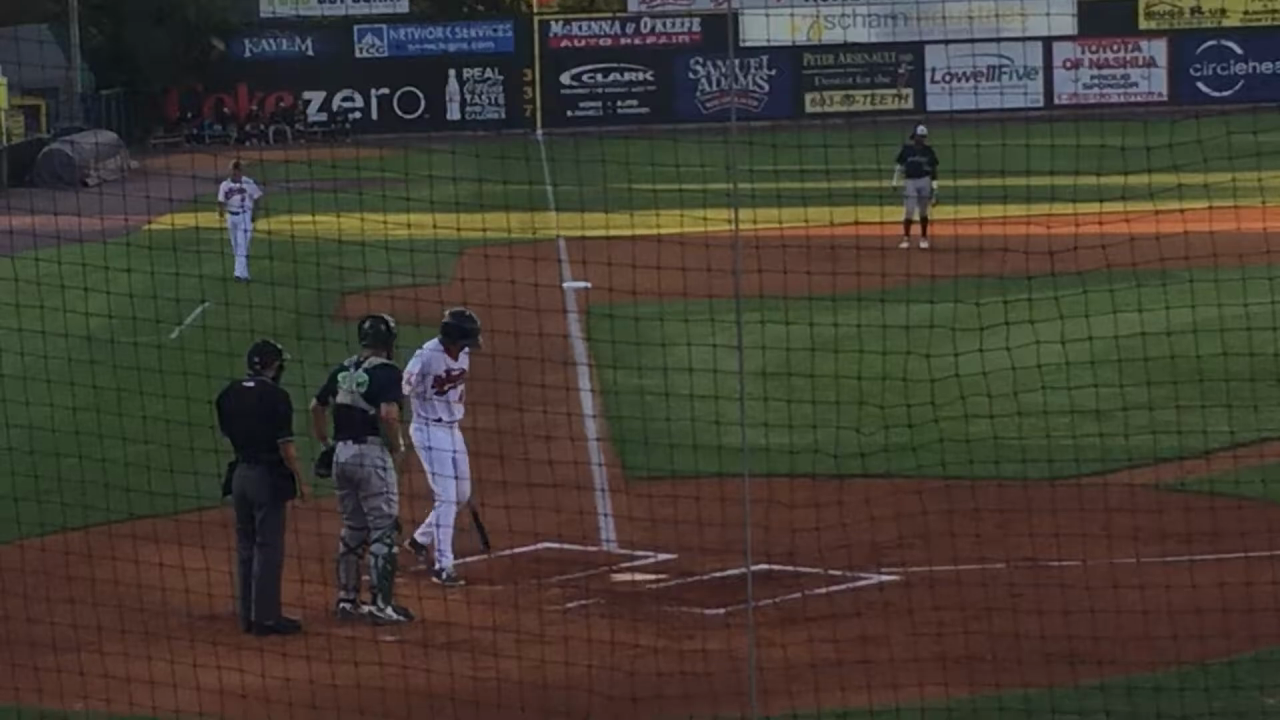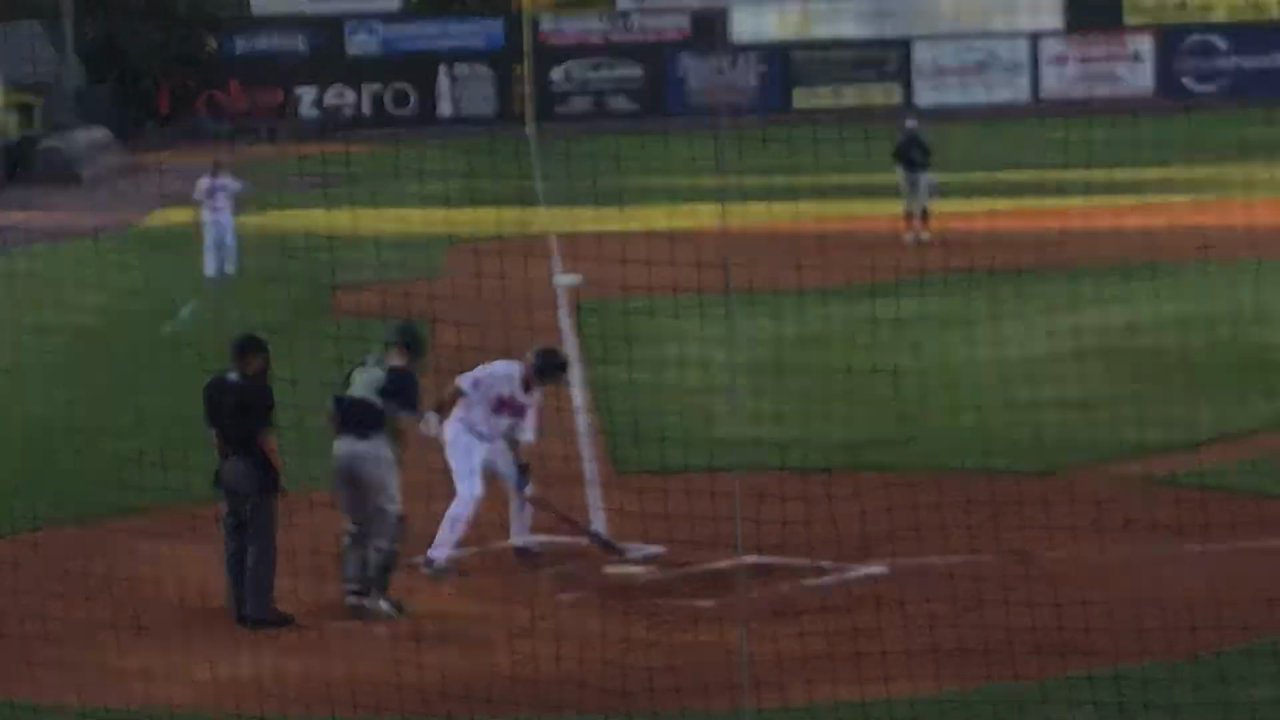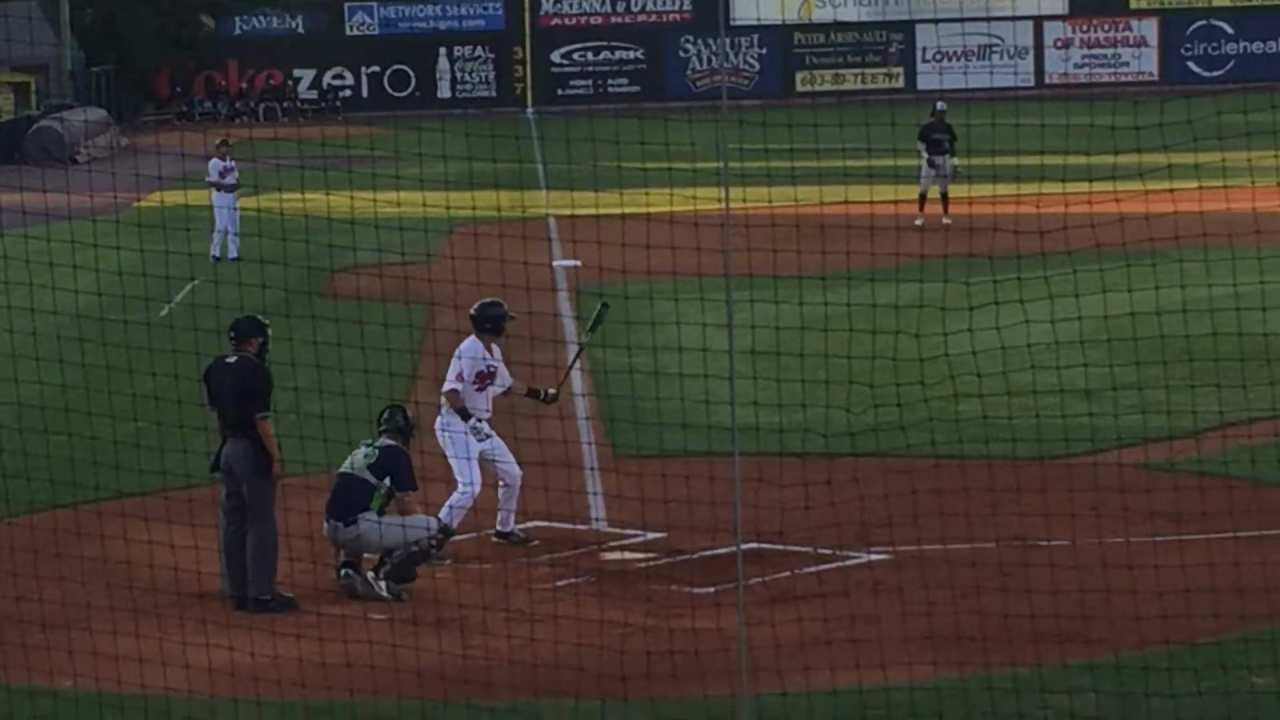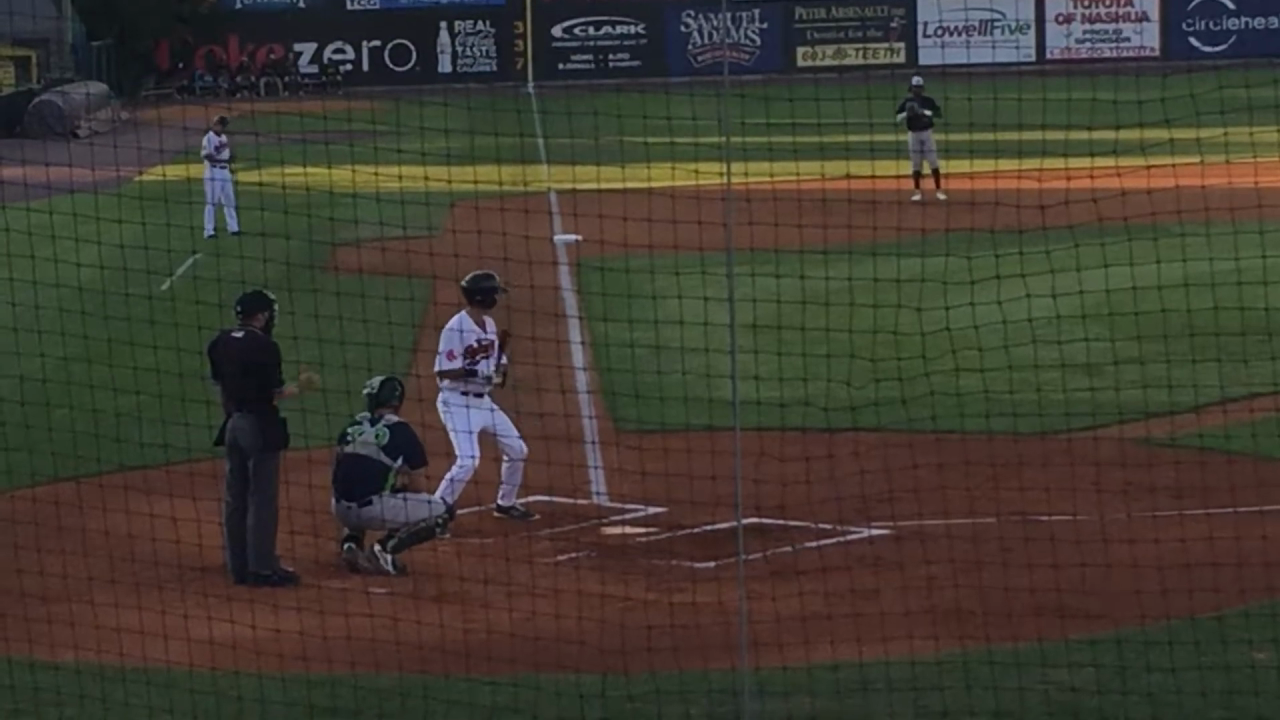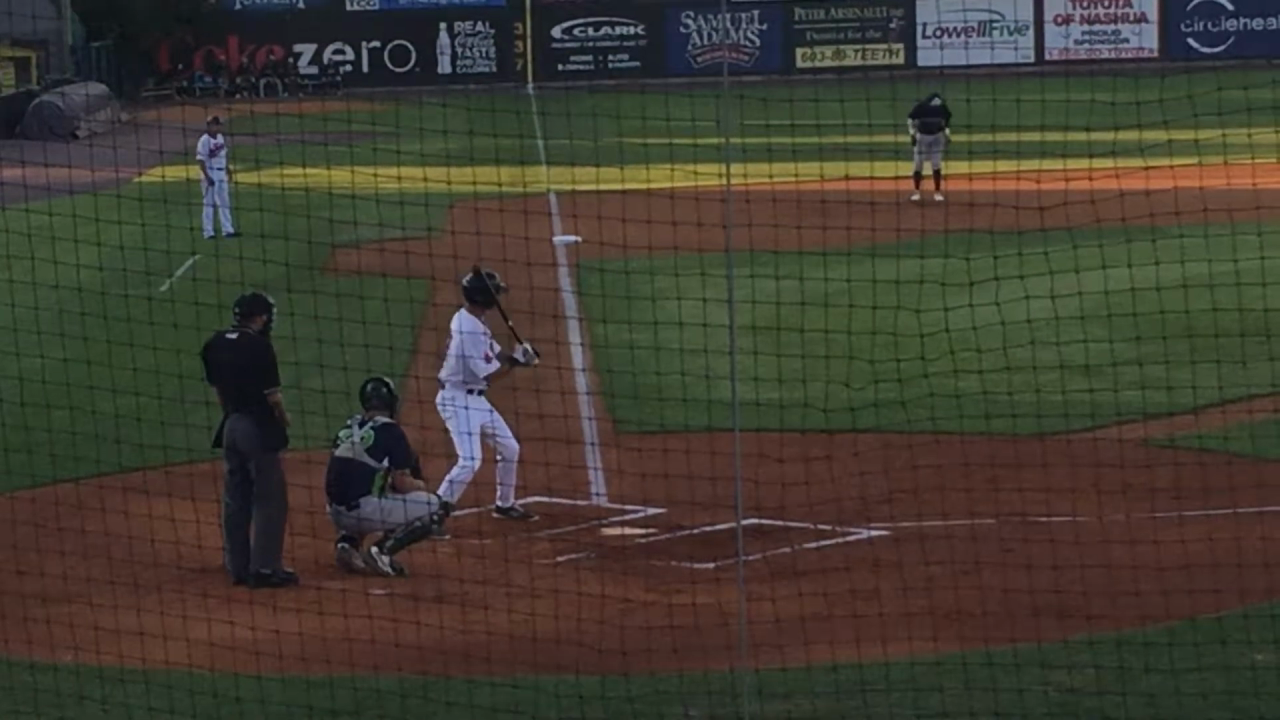
dt=1s
person 1, frame 1
left shoulder: (229, 394)
right shoulder: (275, 397)
left elbow: (228, 435)
right elbow: (285, 447)
right wrist: (299, 481)
left hip: (240, 474)
right hip: (267, 477)
left knee: (246, 546)
right knee: (268, 548)
left ankle: (248, 614)
right ankle: (266, 617)
person 1, frame 2
left shoulder: (216, 387)
right shoulder: (257, 389)
left elbow: (217, 434)
right elbow: (265, 438)
right wrist: (279, 473)
left hip: (230, 468)
right hip: (254, 469)
left knee: (235, 540)
right knee: (260, 540)
left ankle: (241, 607)
right ankle: (259, 610)
person 1, frame 3
left shoulder: (216, 368)
right shoulder: (255, 371)
left elbow: (218, 413)
right elbow: (262, 420)
right wrist: (275, 458)
left hip: (228, 451)
right hip: (252, 452)
left knee: (232, 523)
right knee: (261, 524)
left ankle: (237, 591)
right ankle: (262, 593)
person 1, frame 4
left shoulder: (221, 343)
right shoulder: (264, 346)
left elbow: (222, 387)
right elbow: (277, 393)
right wrist: (301, 384)
left hip: (233, 425)
right hip: (260, 426)
left knee: (235, 498)
right knee: (262, 498)
left ankle: (239, 566)
right ankle: (263, 568)
person 1, frame 5
left shoulder: (215, 344)
right shoulder: (259, 346)
left elbow: (219, 389)
right elbow: (272, 396)
right wrist: (283, 417)
left hip: (231, 426)
right hip: (258, 427)
left knee: (235, 499)
right knee: (270, 500)
left ankle: (238, 567)
right ankle: (264, 568)
person 2, frame 1
left shoulder: (463, 353)
right shoulder: (426, 355)
right elbow: (401, 392)
left hip: (452, 430)
right hip: (430, 431)
left knee: (461, 493)
right knee: (446, 497)
left ankle: (421, 540)
right ankle: (443, 566)
person 2, frame 2
left shoulder: (533, 395)
right shoulder: (501, 372)
left elbow: (521, 438)
right elbow: (461, 386)
left wrist: (523, 477)
right wrist: (436, 413)
left hip: (491, 440)
right hip: (464, 434)
left knee: (522, 488)
right knee: (469, 495)
left ankle: (520, 542)
right ankle: (434, 557)
person 2, frame 3
left shoulder: (494, 351)
right shoulder: (469, 350)
left elbow: (506, 384)
right elbow: (450, 390)
left wrist: (540, 394)
right wrist: (469, 420)
left hip: (479, 424)
right hip: (457, 425)
left knee: (512, 475)
right knee: (470, 487)
left ankle: (505, 529)
person 2, frame 4
left shoulder: (489, 324)
right shoulder: (456, 327)
left elbow: (498, 363)
right elbow: (443, 371)
left wrist: (499, 373)
right wrist: (476, 373)
left hip: (483, 401)
right hip: (457, 402)
left knee: (517, 450)
right knee: (468, 461)
left ankle: (506, 503)
person 2, frame 5
left shoulder: (473, 320)
right shoulder: (469, 327)
left elbow: (494, 356)
right elbow: (489, 374)
left wrist: (518, 356)
right wrist: (515, 359)
left hip: (476, 398)
right hip: (457, 399)
left knee: (509, 448)
right knee: (470, 461)
left ankle: (505, 505)
person 3, frame 1
left shoulder: (343, 370)
right shoulder: (387, 371)
left elbow: (316, 407)
right elbow: (388, 415)
left wrist: (326, 444)
right wrist: (397, 446)
left hip: (342, 454)
right hip: (371, 454)
left knee: (352, 529)
right knee: (383, 529)
left ankle: (347, 600)
right ankle: (381, 604)
person 3, frame 2
left shoulder: (360, 369)
right shoulder: (403, 375)
left elbow: (337, 412)
right elbow: (404, 425)
right wrist: (399, 448)
left hip: (343, 449)
right hip: (372, 450)
left knee: (356, 525)
right knee: (386, 525)
left ankle: (354, 592)
right ankle: (375, 598)
person 3, frame 3
left shoulder: (362, 450)
right shoulder: (397, 454)
right elbow: (405, 506)
left hip: (332, 531)
right hip: (359, 528)
right knee: (439, 530)
left ankle: (348, 571)
right ankle: (379, 577)
person 3, frame 4
left shoulder: (352, 426)
right shoulder: (401, 430)
right elbow: (417, 485)
left hip: (341, 509)
right hip: (372, 509)
right knee: (443, 512)
left ankle: (351, 544)
right ankle: (385, 549)
person 3, frame 5
left shoulder: (348, 428)
right shoulder: (390, 431)
right elbow: (402, 484)
left wrist: (388, 479)
right wrist: (420, 485)
left hip: (337, 513)
right hip: (364, 511)
right knee: (436, 507)
left ankle: (347, 542)
right ankle: (382, 551)
